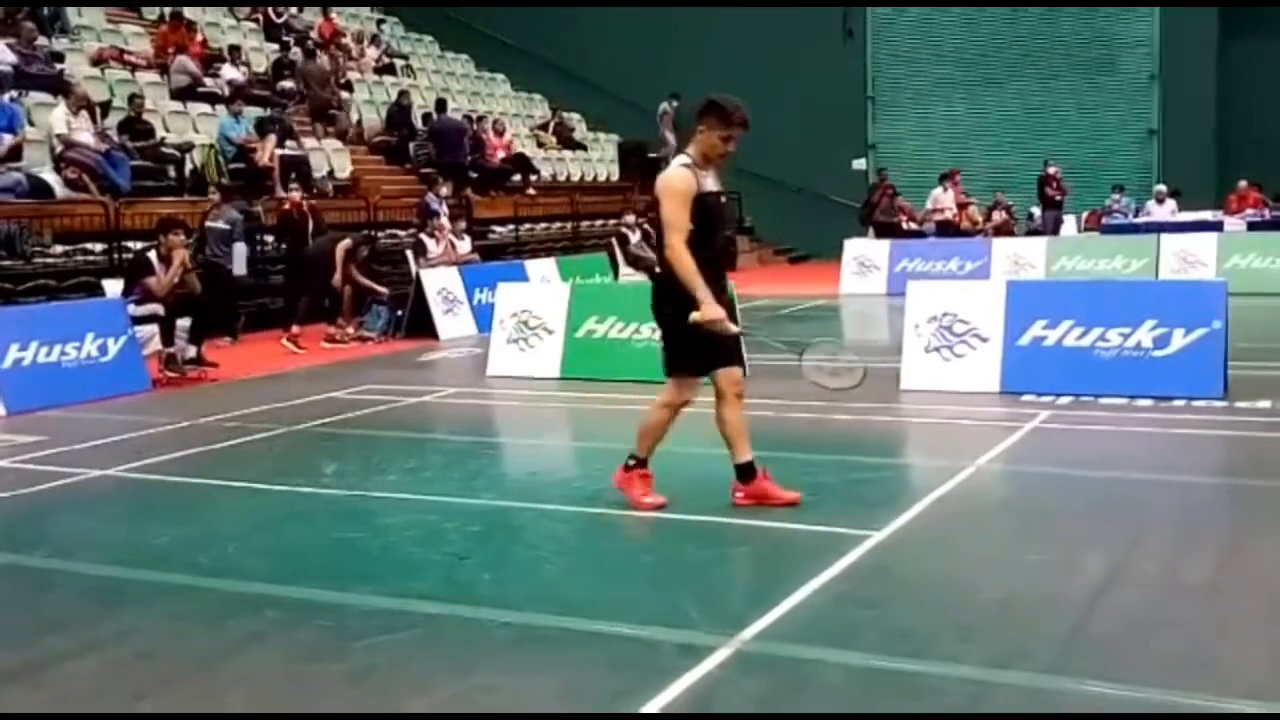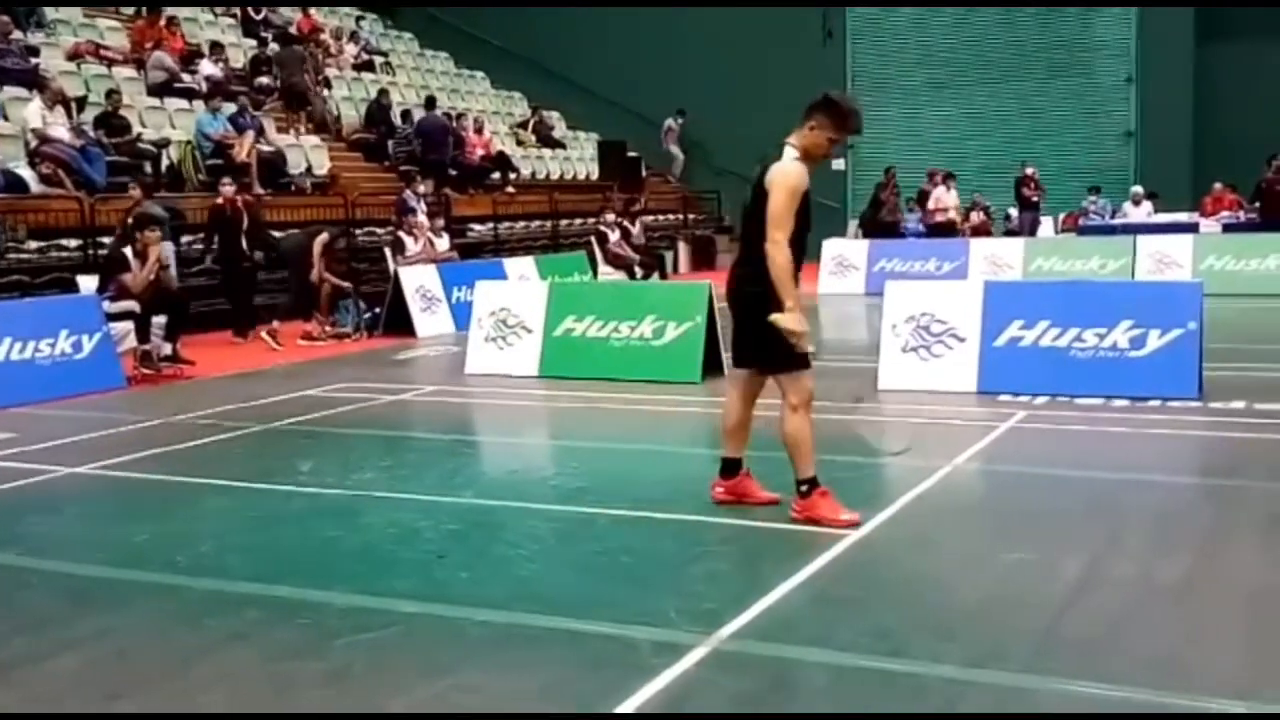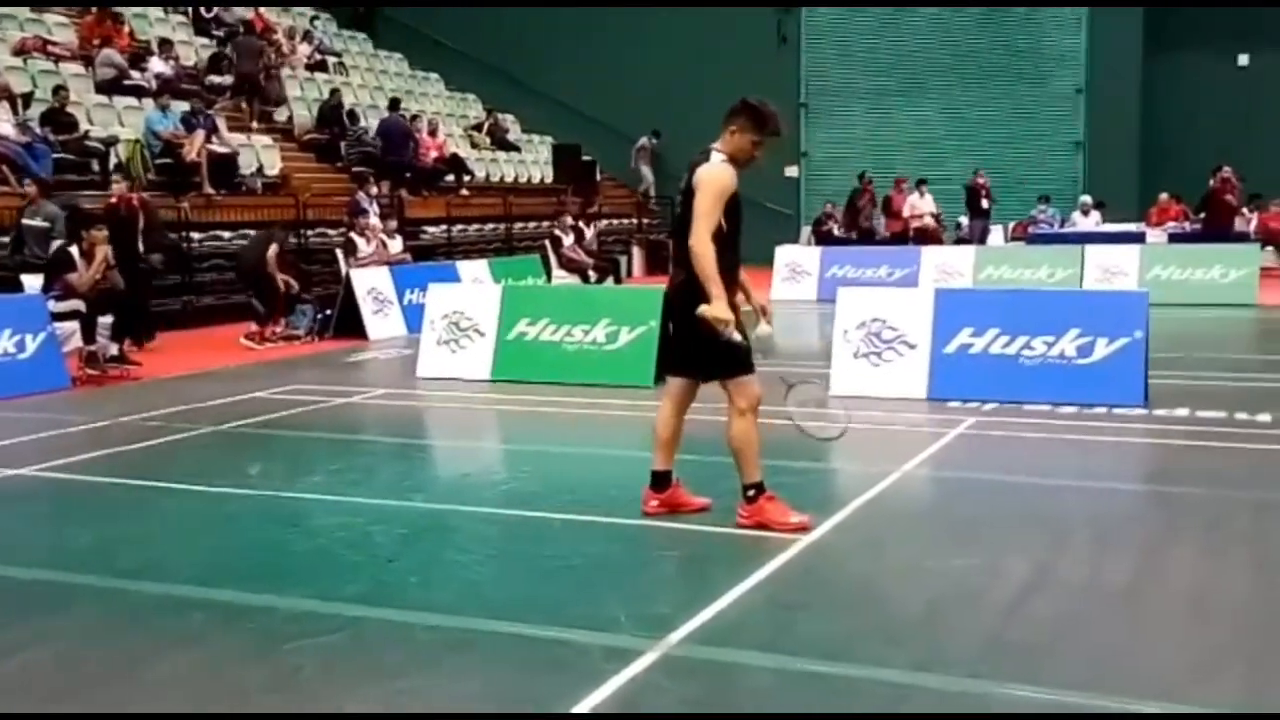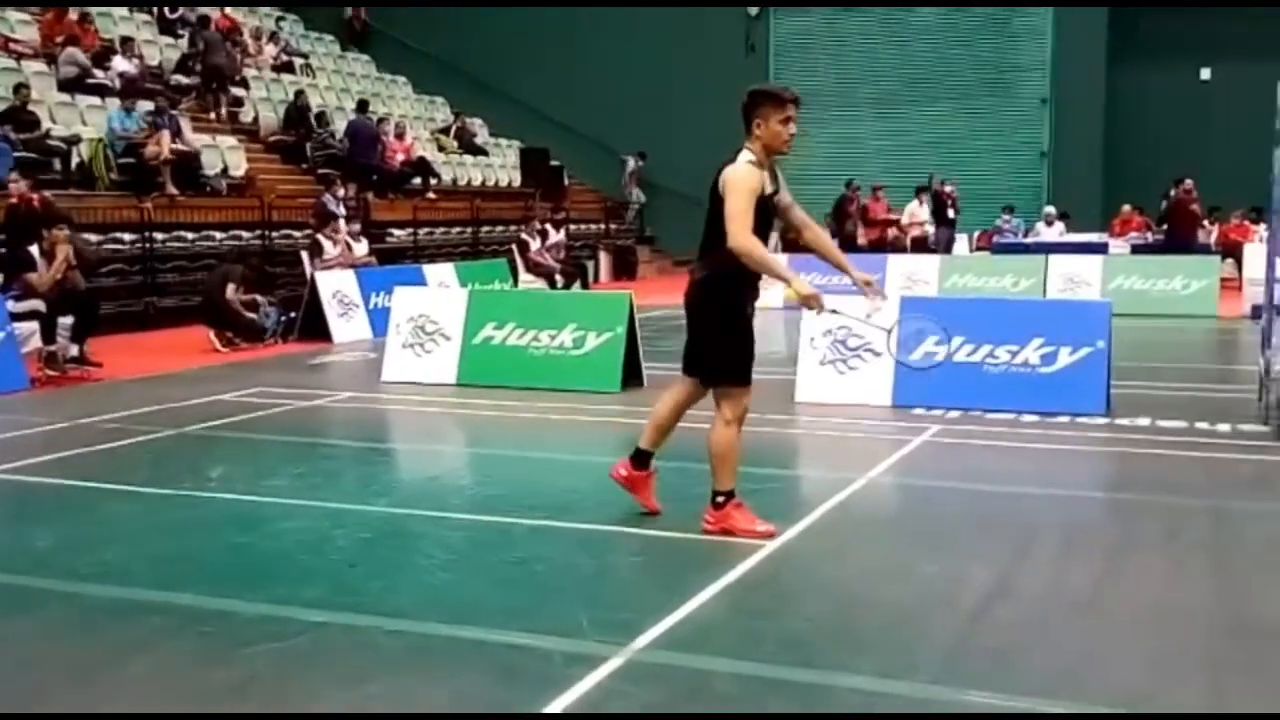
dt=0.7s
person 1, frame 1
left shoulder: (711, 175)
right shoulder: (678, 177)
right elbow: (675, 247)
right wrist: (705, 302)
left hip: (714, 298)
right hip: (685, 302)
left knee: (733, 386)
right knee: (679, 393)
left ankle: (748, 479)
right ankle: (632, 471)
person 1, frame 2
left shoulder: (785, 165)
right shoulder: (790, 172)
right elbow: (776, 244)
left wrist: (787, 297)
right wrist: (791, 308)
left hip: (752, 292)
right hip: (762, 294)
left knee: (745, 384)
right knee: (799, 393)
left ankle: (731, 478)
right ankle: (808, 496)
person 1, frame 3
left shoulder: (707, 170)
right shoulder: (718, 173)
right elbow: (700, 241)
left wrist: (750, 293)
right wrist: (719, 299)
left hip: (688, 299)
right hip: (703, 303)
left knee: (678, 393)
right knee: (746, 397)
left ankle: (661, 489)
right ankle: (755, 501)
person 1, frame 4
left shoulder: (769, 174)
right shoulder: (742, 174)
left elbow: (805, 227)
right elbow: (740, 241)
left wrist: (850, 271)
right wrist: (792, 280)
left hip: (718, 296)
right hip: (721, 298)
left knee: (690, 386)
right knee: (733, 405)
left ankle: (637, 466)
right ankle: (722, 508)
